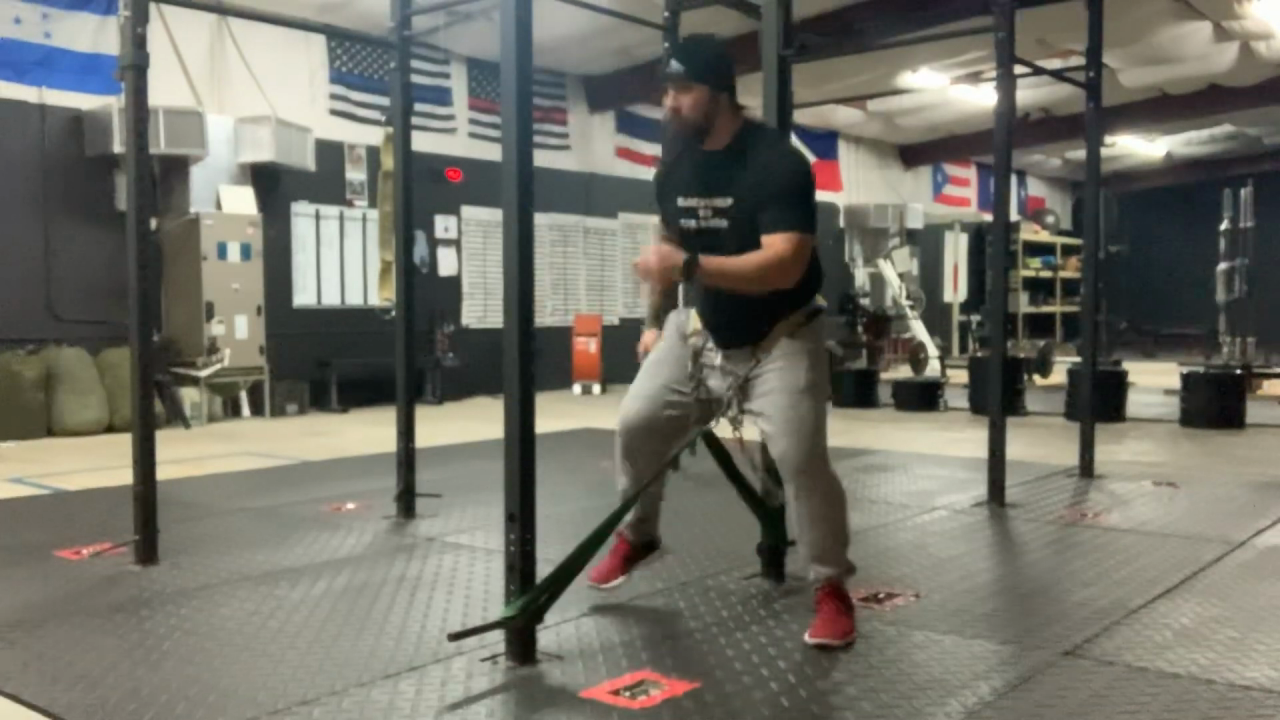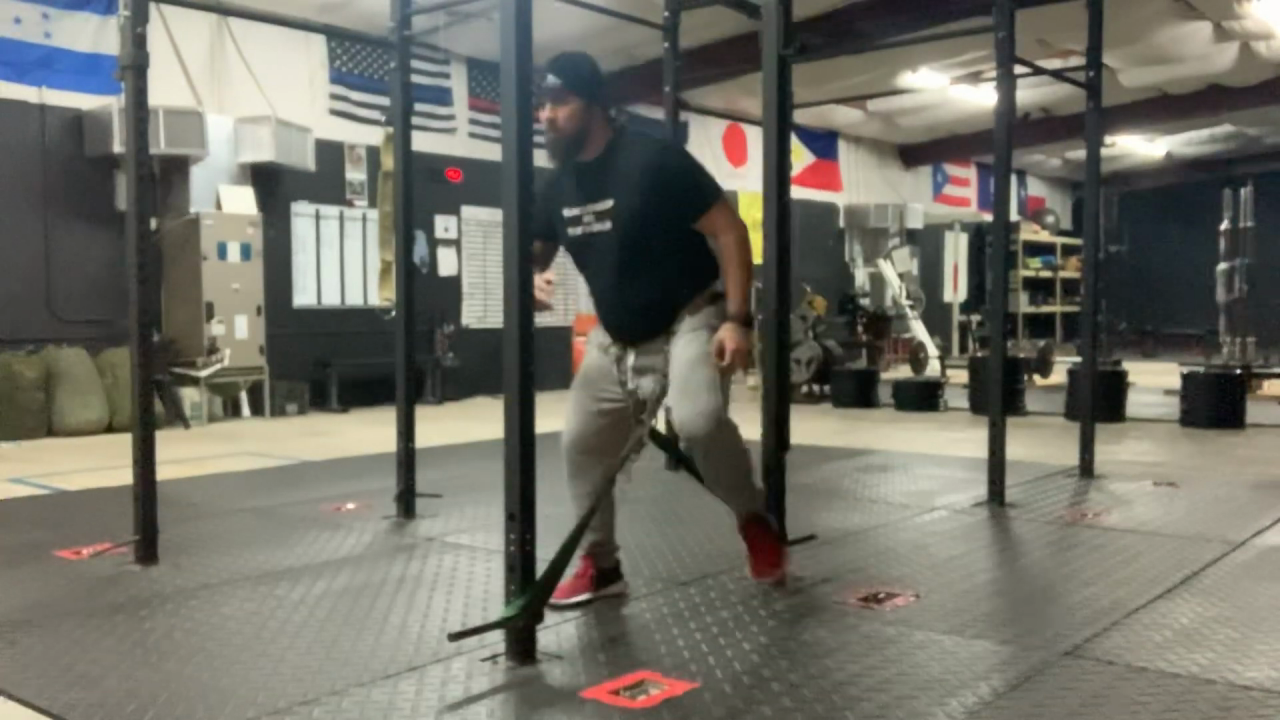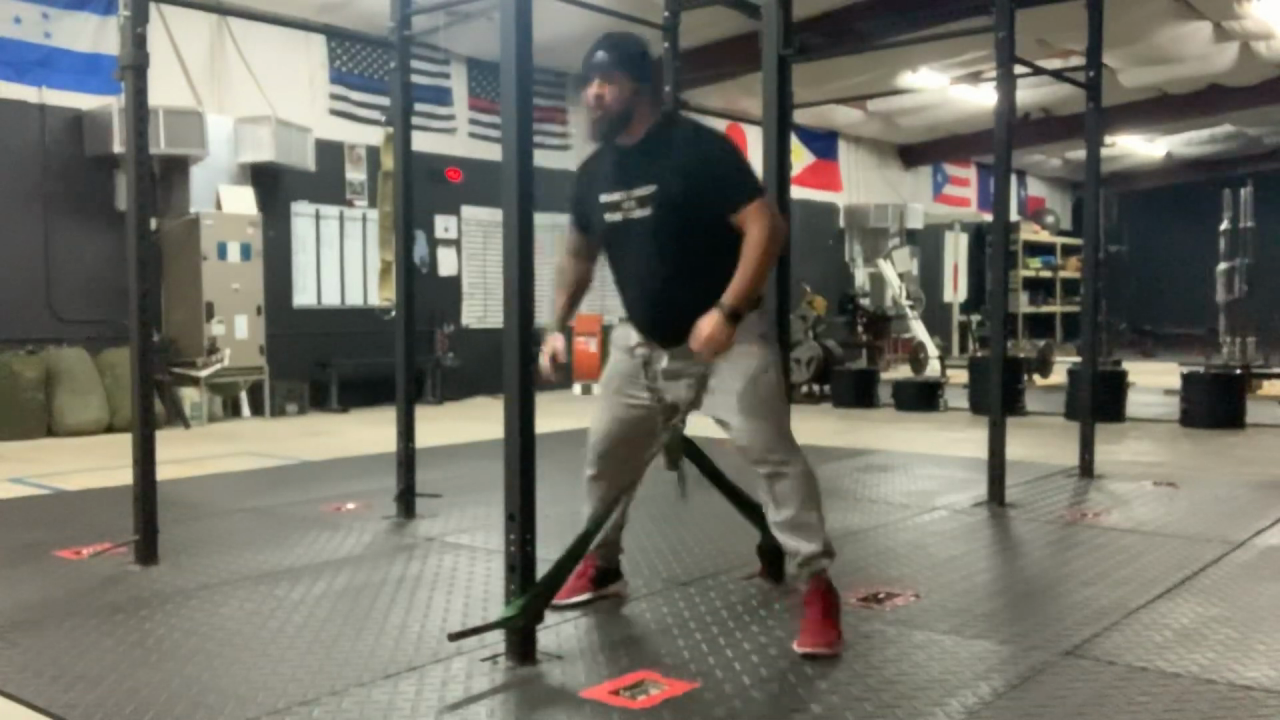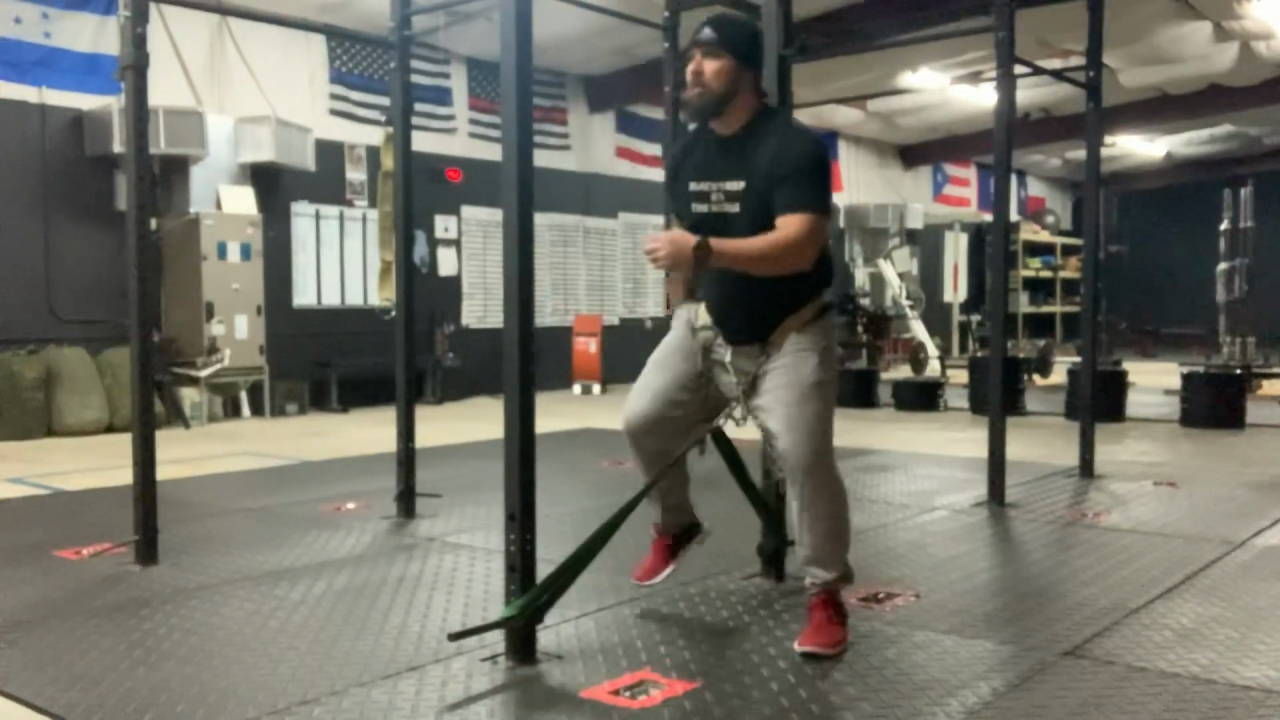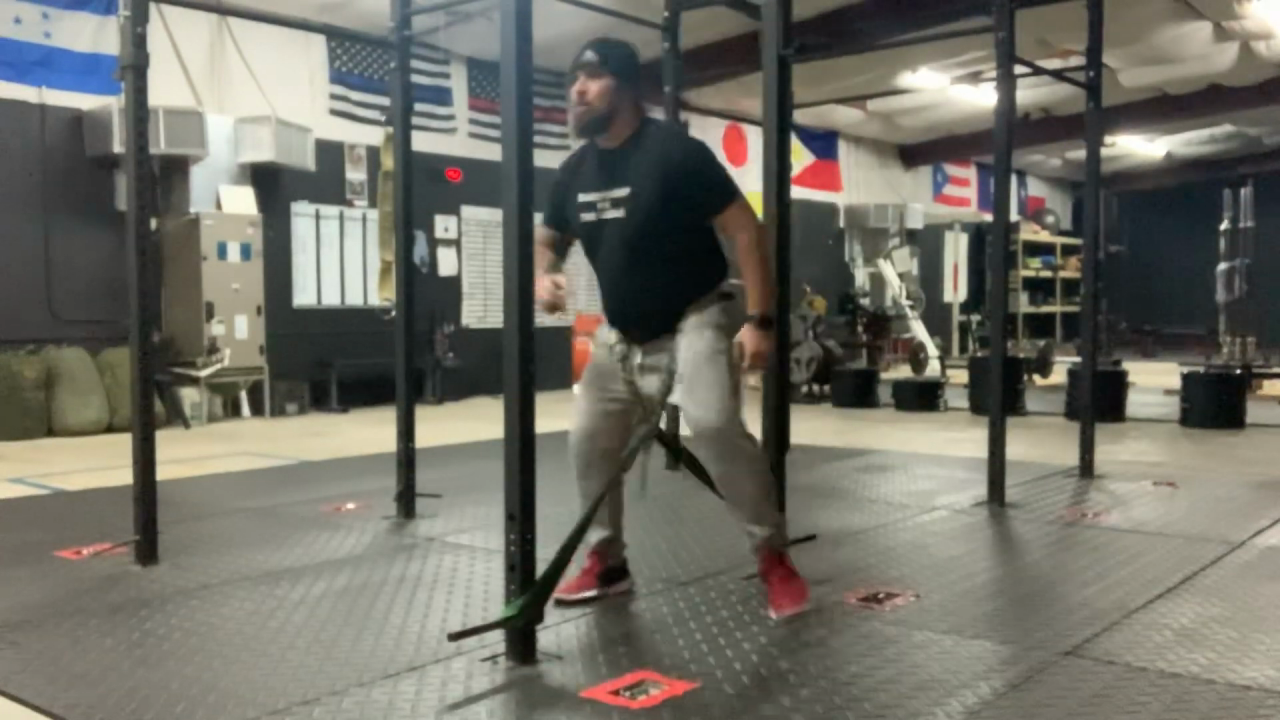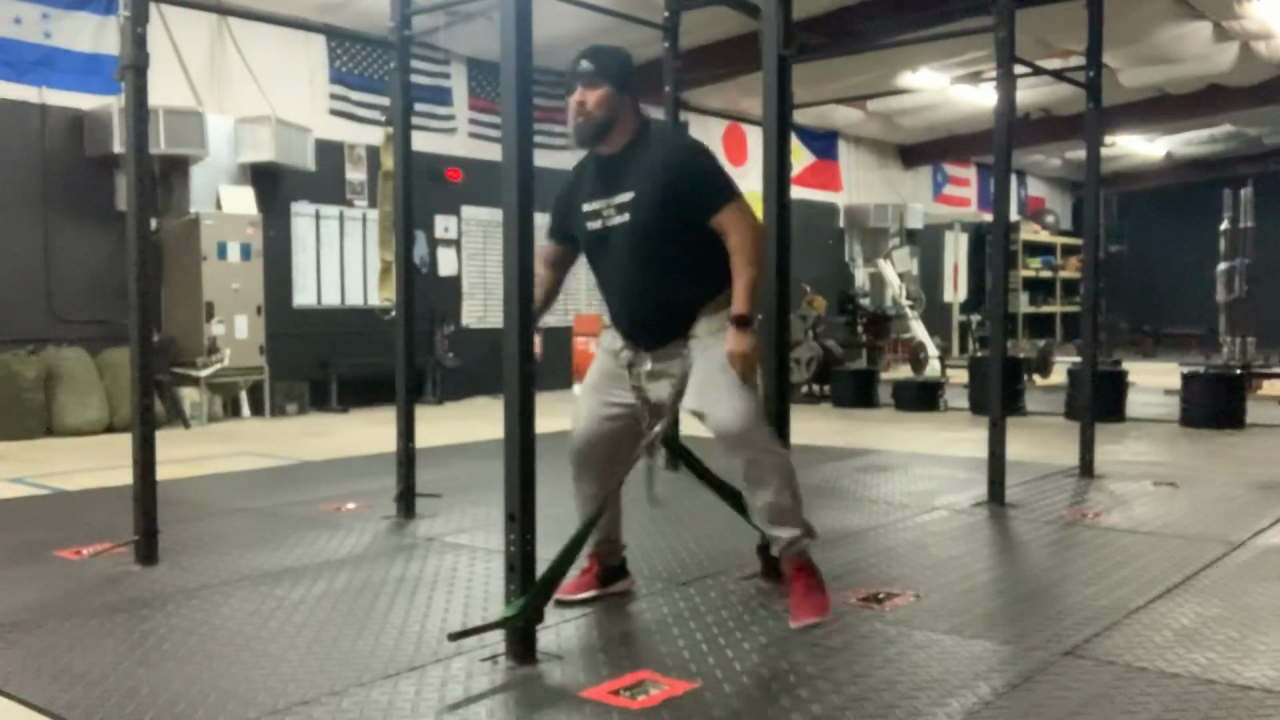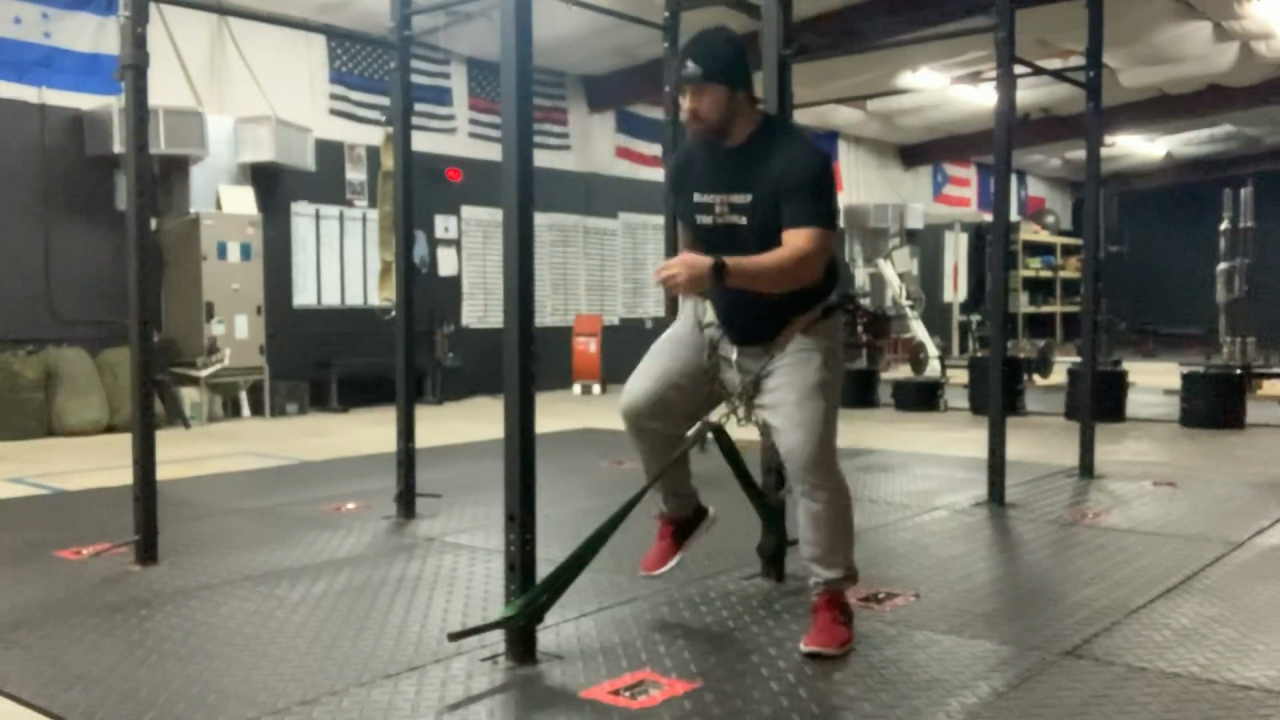
dt=0.4s
person 1, frame 1
left shoulder: (777, 163)
right shoulder: (675, 168)
left elbow: (786, 266)
left wrist: (688, 265)
right wrist: (655, 320)
left hip: (780, 339)
right hip: (701, 331)
left knee: (801, 461)
right knee: (636, 426)
left ankle: (831, 588)
right ankle: (638, 535)
person 1, frame 2
left shoulder: (655, 160)
right shoulder: (556, 187)
left elbow: (728, 231)
right elbow: (533, 253)
left wrist: (737, 320)
right wrist: (530, 280)
left hip: (690, 321)
right hip: (617, 339)
left knee: (699, 420)
right knee: (583, 445)
left ankle: (751, 516)
right ankle: (600, 562)
person 1, frame 3
left shoulder: (700, 148)
right shoulder: (594, 172)
left elbow: (765, 227)
right elbow: (578, 253)
left wrist: (730, 313)
right wrist: (557, 327)
left hip: (723, 332)
right hip: (645, 341)
left knee: (768, 447)
right knee: (607, 448)
left ankle: (817, 586)
right ankle: (600, 565)
person 1, frame 4
left shoulder: (794, 148)
right shoulder: (687, 155)
left elbow: (799, 247)
left wrist: (701, 248)
right wrist: (683, 314)
left hip: (789, 336)
right hip: (708, 325)
left knee: (805, 462)
right knee: (643, 420)
left ankle: (826, 596)
right ankle: (675, 525)
person 1, frame 5
left shoulder: (677, 153)
right shoulder: (575, 172)
left elbow: (745, 229)
right elbow: (547, 241)
left wrist: (759, 320)
right wrist: (544, 277)
left hip: (696, 321)
right hip: (624, 334)
left knee: (713, 425)
right knee: (591, 443)
left ankle: (771, 552)
right ankle: (607, 561)
person 1, frame 6
left shoulder: (676, 155)
right shoulder: (579, 183)
left elbow: (743, 230)
right elbow: (550, 261)
left wrist: (742, 321)
left hip: (705, 325)
right hip: (630, 342)
left knee: (739, 426)
right knee: (590, 445)
left ankle: (796, 561)
right ankle: (607, 563)
person 1, frame 7
left shoulder: (798, 158)
right shoulder: (688, 163)
left elbow: (806, 260)
left wrist: (717, 270)
right wrist: (694, 301)
left hip: (796, 334)
right hip: (714, 322)
left knee: (808, 458)
right knee: (641, 405)
left ankle: (831, 596)
right ankle: (681, 513)
